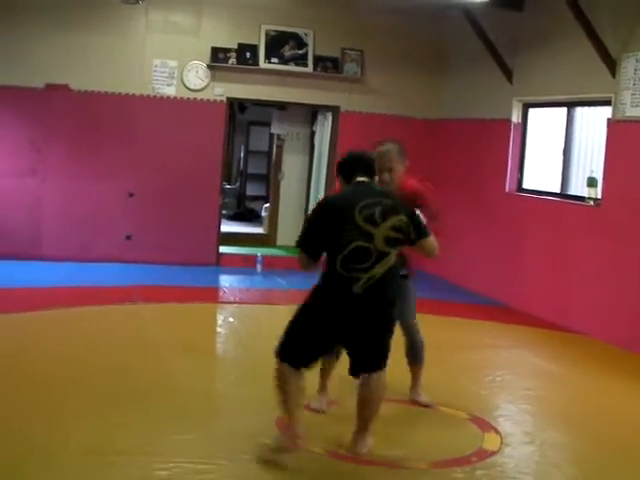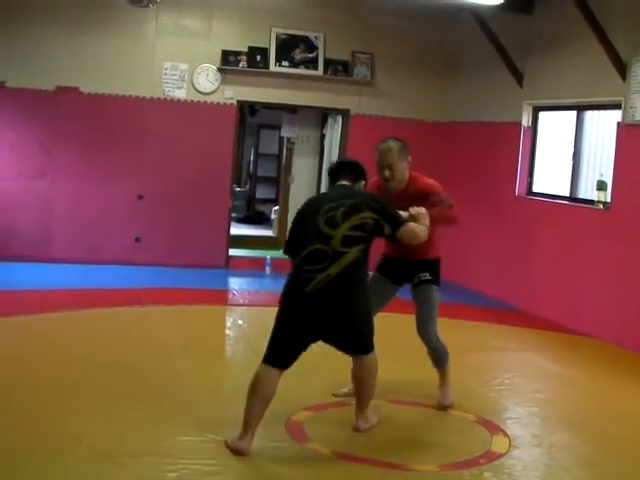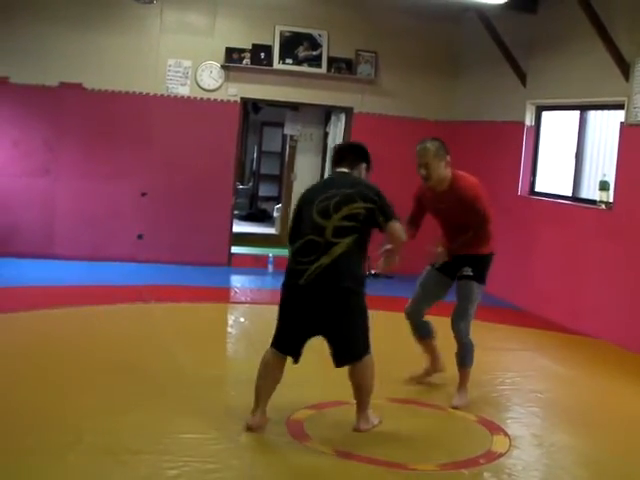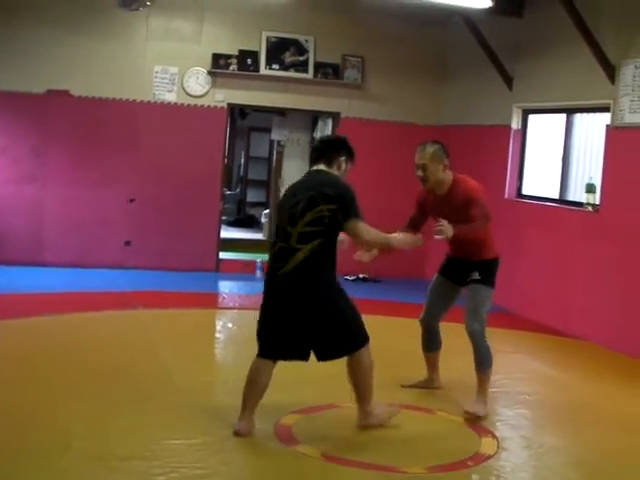
dt=0.5s
person 1, frame 1
left shoulder: (329, 205)
right shoulder: (398, 205)
left elbow: (305, 260)
right elbow: (431, 249)
right wrist: (415, 228)
left hip: (335, 296)
right hip: (381, 300)
left knee: (289, 359)
right knee: (372, 370)
left ankle: (290, 431)
right ankle: (360, 438)
person 1, frame 2
left shoulder: (309, 206)
right shoulder: (372, 202)
right elbow: (415, 237)
right wrist: (423, 220)
left hip: (301, 293)
right hip: (347, 295)
left knee: (273, 363)
right knee: (364, 352)
left ankle: (245, 437)
right ankle: (362, 416)
person 1, frame 3
left shoulder: (311, 193)
right shoulder: (369, 193)
right elbow: (399, 237)
right wrist: (391, 253)
left hip: (298, 281)
right hip: (342, 286)
left knee: (280, 349)
right knee: (358, 353)
left ankle: (258, 414)
right ankle: (364, 416)
person 1, frame 4
left shoulder: (292, 191)
right shoulder: (337, 189)
right elbow: (362, 236)
right wrist: (393, 240)
left hip: (278, 284)
right hip: (315, 287)
left knee: (267, 354)
right knee: (357, 345)
left ankle: (245, 420)
right ankle: (366, 411)
person 2, frame 1
left shoulder: (414, 191)
left elbow: (433, 221)
left hip: (395, 259)
left knee: (410, 326)
left ankle: (415, 389)
right ankle: (322, 391)
person 2, frame 2
left shoulder: (426, 187)
right shoulder: (374, 189)
left elbow: (452, 214)
left hip: (425, 263)
right hip: (392, 260)
left knee: (427, 332)
left ankle: (445, 385)
person 2, frame 3
left shoulder: (469, 187)
right shoulder: (423, 191)
left elbow: (484, 232)
right elbow: (413, 224)
left wrist: (448, 250)
left hip: (475, 256)
right hip: (447, 256)
left knee: (459, 325)
right knee: (413, 311)
left ankle: (462, 388)
right ankle: (434, 364)
person 2, frame 4
left shoulder: (469, 189)
right shoulder: (427, 196)
left elbow: (483, 225)
right elbow: (412, 229)
left wrist: (453, 231)
right wrist: (380, 248)
left hip: (482, 262)
right hip: (455, 260)
left knee: (475, 328)
right knee: (428, 319)
left ankle: (482, 397)
right ankle: (432, 377)
